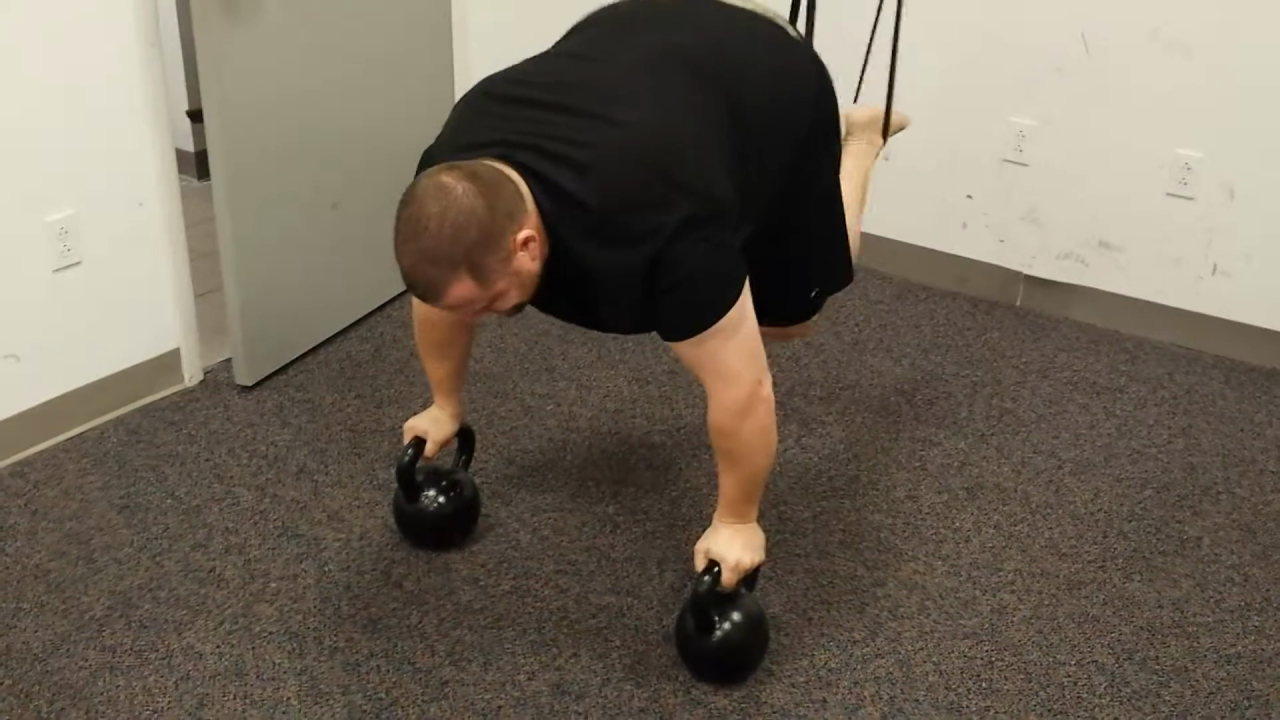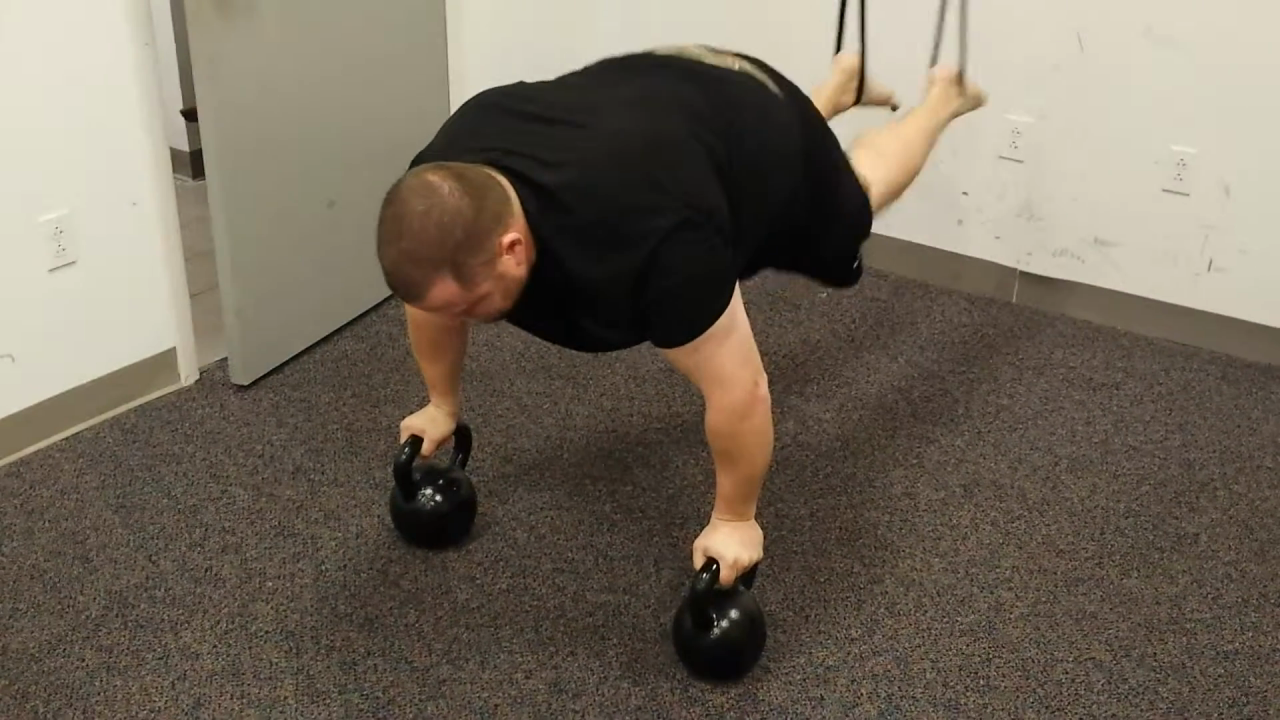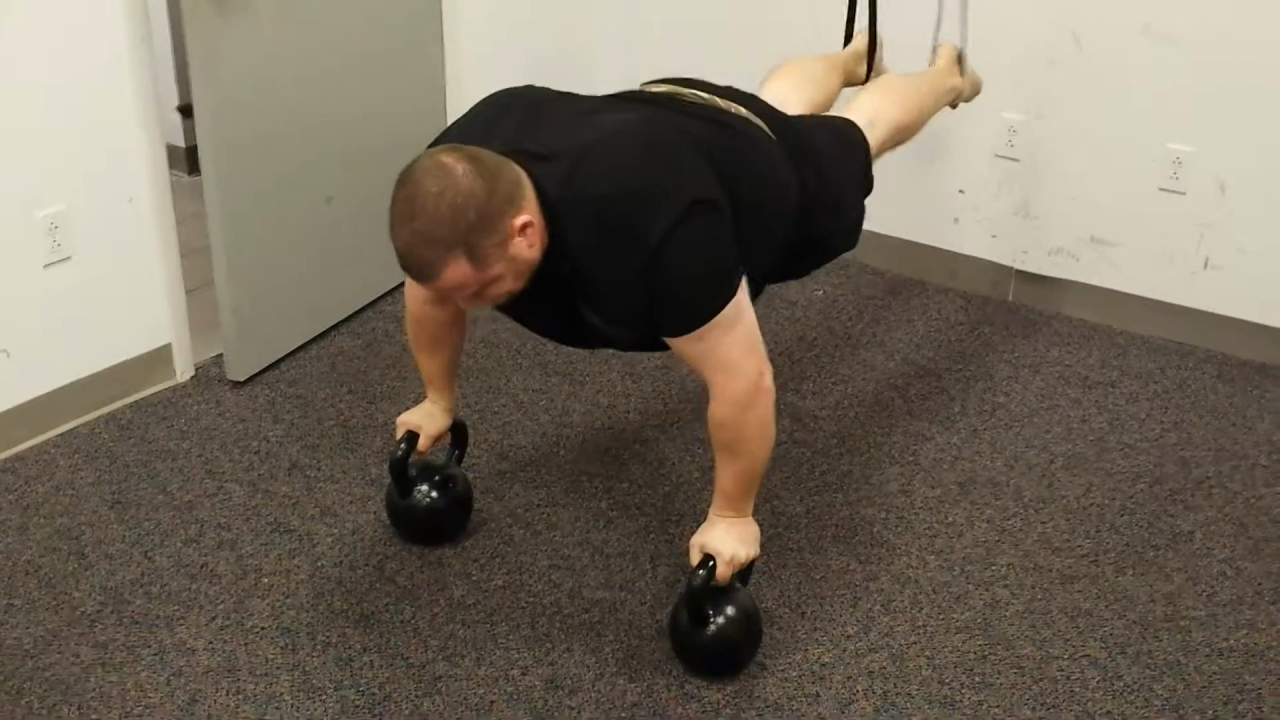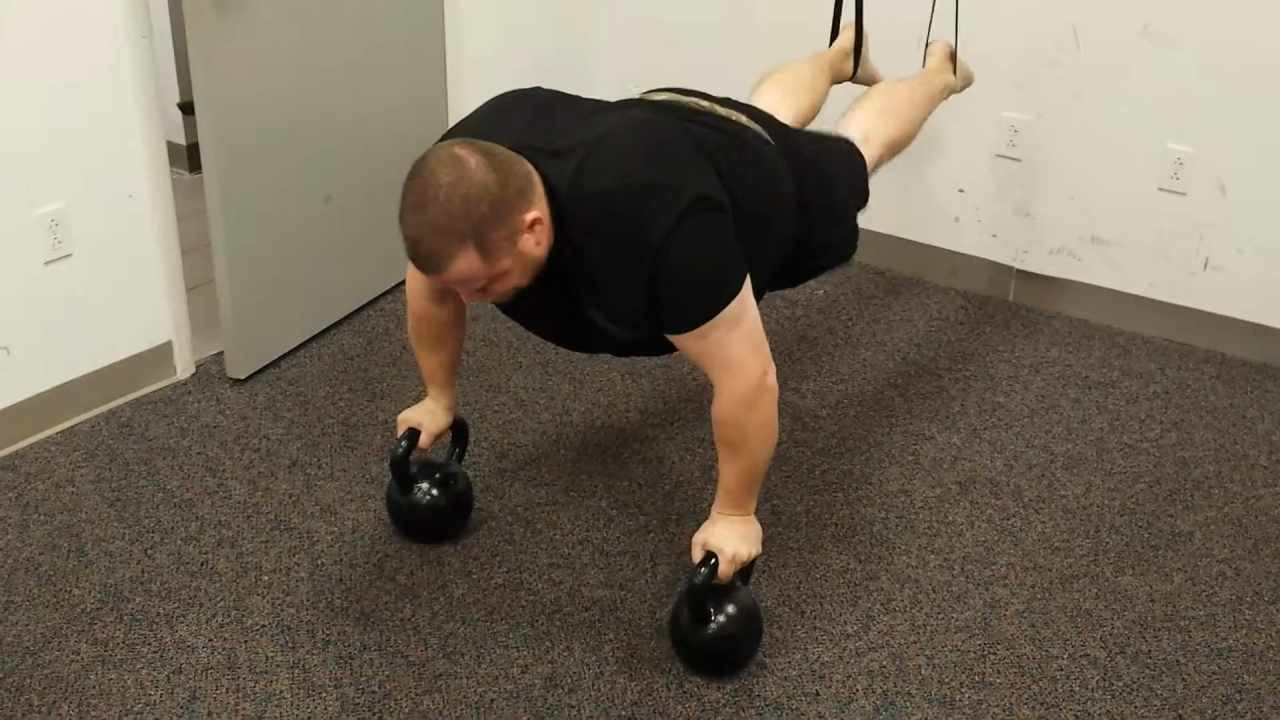
dt=0.3s
person 1, frame 1
left shoulder: (646, 231)
right shoulder: (454, 172)
left elbow: (742, 386)
right elbow: (441, 292)
left wrist: (737, 523)
right wrist: (446, 407)
left hip: (769, 77)
left knee: (788, 316)
left ankle: (861, 137)
person 1, frame 2
left shoulder: (637, 238)
right shoulder: (447, 179)
left elbow: (739, 390)
right elbow: (435, 301)
left wrist: (735, 521)
right wrist: (441, 404)
left hip: (758, 124)
left knee: (852, 200)
left ankle: (941, 97)
right ankle: (843, 80)
person 1, frame 3
left shoulder: (648, 230)
right shoulder: (458, 180)
left elbow: (744, 381)
right elbow: (431, 290)
left wrist: (731, 518)
right wrist: (439, 401)
left hip: (766, 176)
left knee: (862, 127)
right knee: (774, 109)
left ankle: (945, 78)
right ankle: (853, 60)
person 1, frame 4
left shoulder: (655, 228)
right shoulder: (464, 172)
left elbow: (748, 379)
right elbow: (430, 288)
left wrist: (734, 516)
right wrist: (439, 399)
left hip: (769, 183)
left knee: (860, 142)
right knee: (768, 112)
left ankle: (938, 73)
right ankle: (839, 56)
